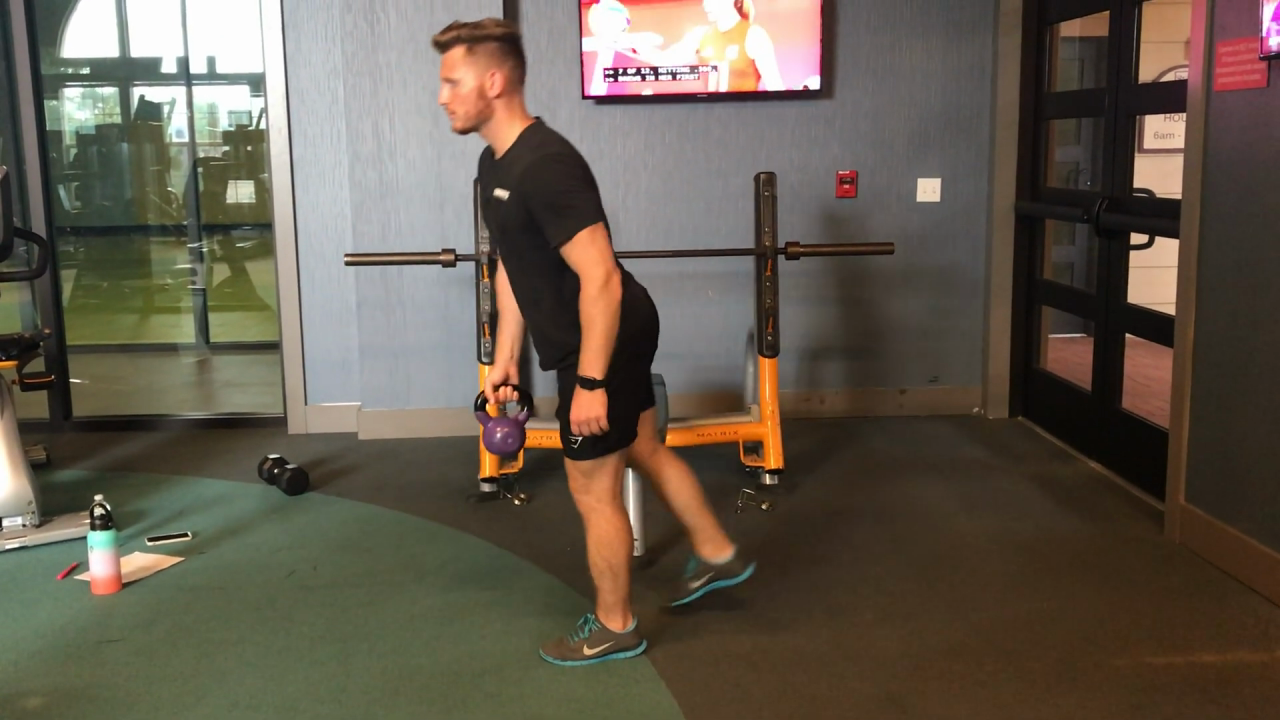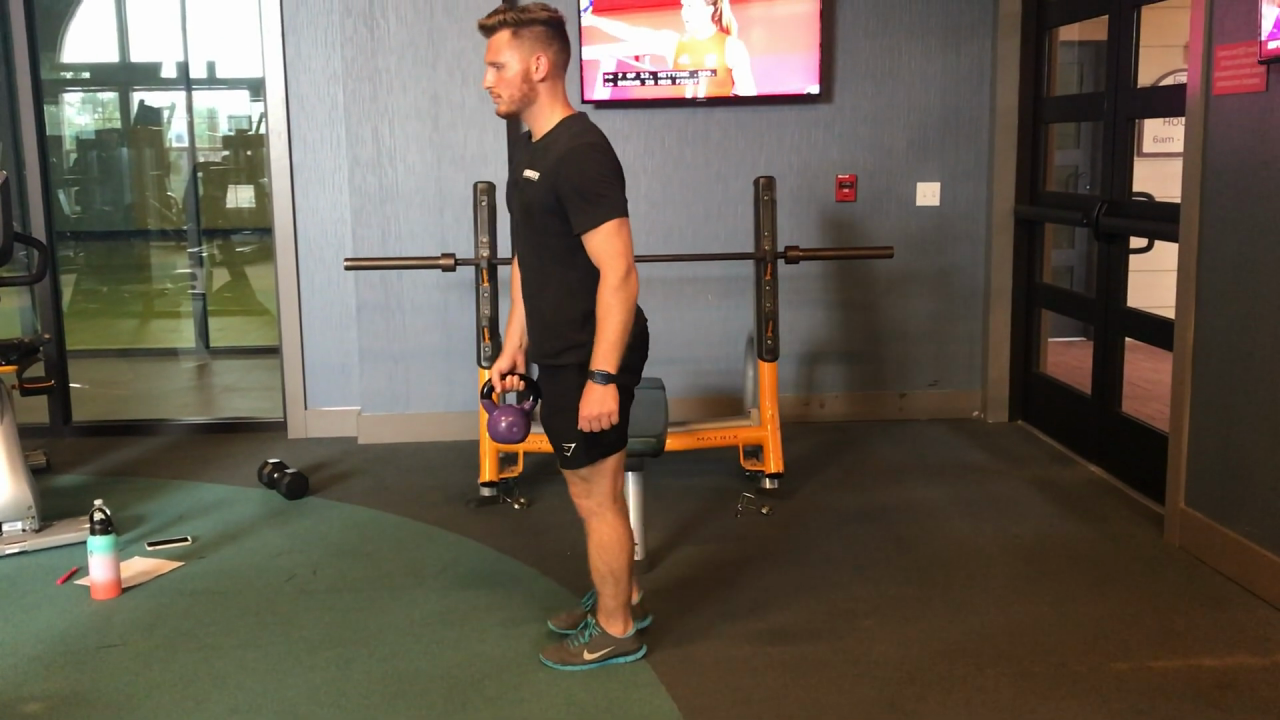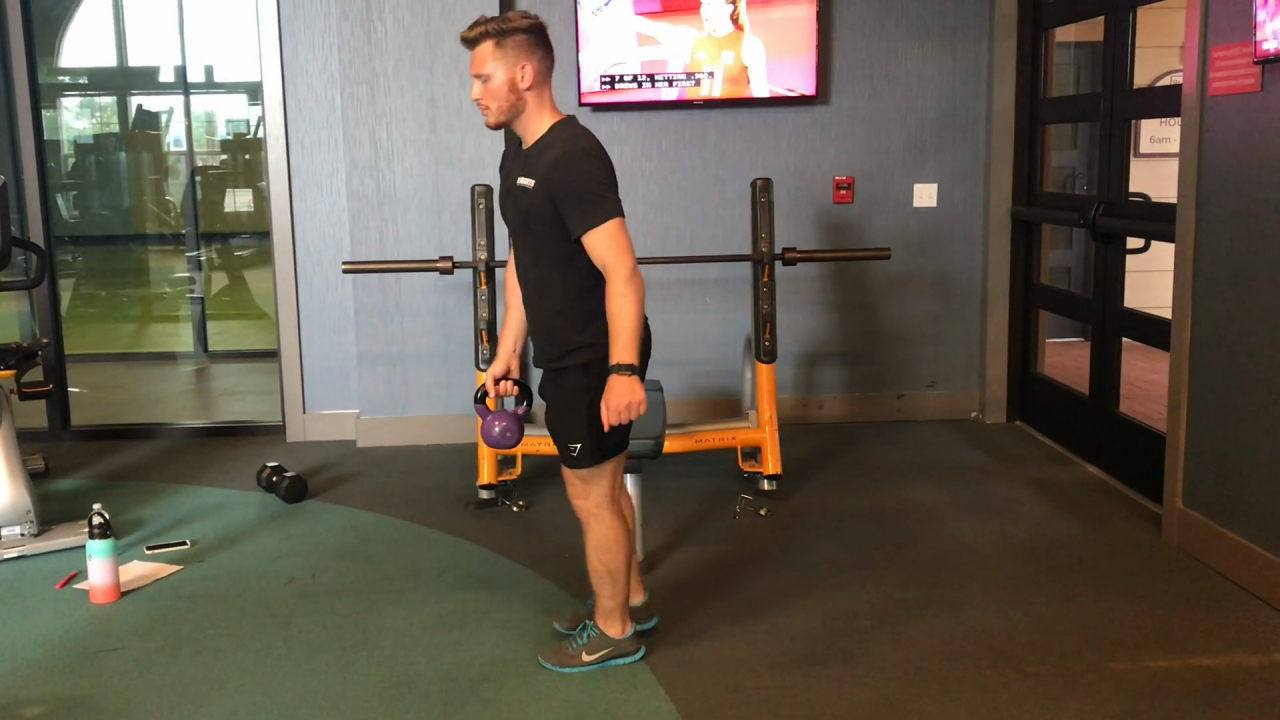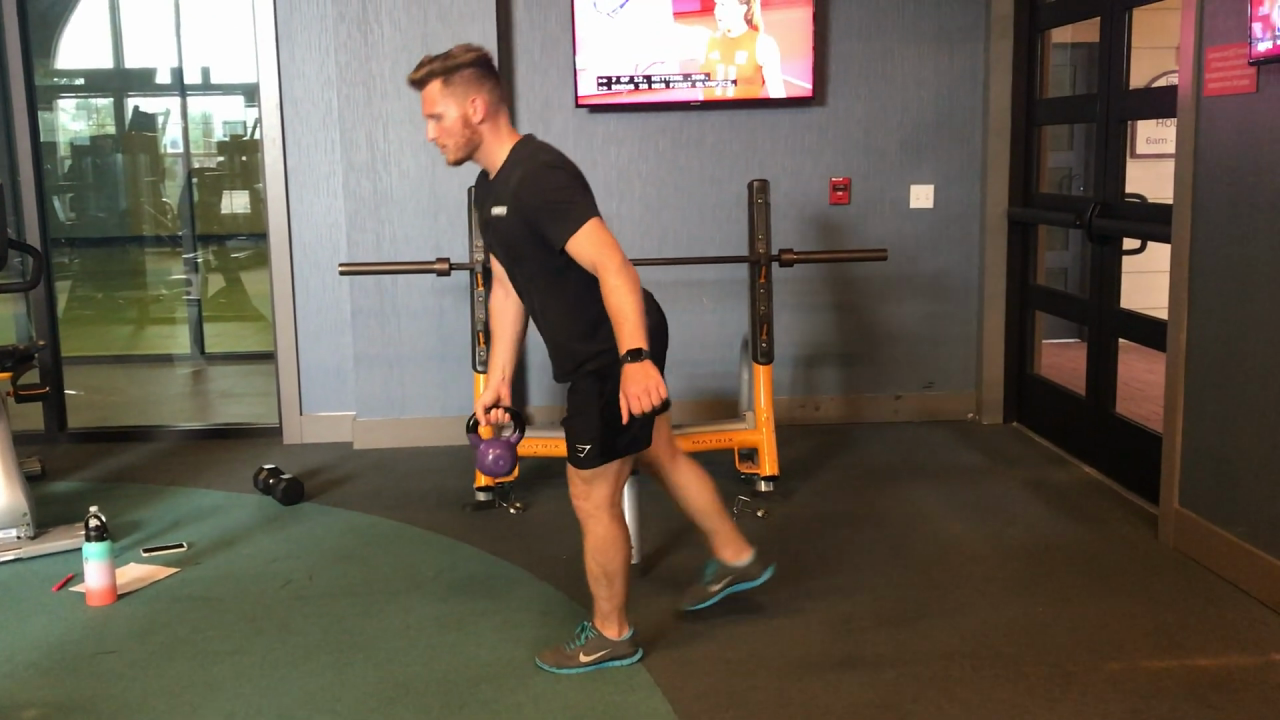
dt=0.4s
person 1, frame 1
left shoulder: (545, 166)
right shoulder: (496, 162)
left elbow: (600, 279)
right elbow: (512, 268)
left wrist: (591, 383)
right wrist: (505, 359)
left hip: (602, 345)
right hip: (590, 342)
left knee: (593, 490)
right knee: (644, 450)
left ankle: (614, 628)
right ankle: (717, 555)
person 1, frame 2
left shoulder: (581, 154)
right shoulder: (531, 149)
left elbow: (618, 273)
left wrist: (603, 377)
right wrist: (514, 345)
left hip: (590, 358)
right hip: (561, 353)
left knee: (595, 496)
right knee: (592, 487)
left ankle: (615, 633)
right ankle: (620, 599)
person 1, frame 3
left shoulder: (572, 159)
right shoulder: (518, 156)
left elbow: (621, 272)
left wrist: (624, 369)
right wrist: (507, 351)
left hip: (592, 358)
right hip: (568, 353)
left knee: (591, 496)
right knee: (601, 482)
left ankle: (613, 633)
right ankle: (628, 596)
person 1, frame 4
left shoulder: (537, 178)
right shoulder: (490, 188)
left elbow: (614, 269)
right elbow: (507, 288)
left wrist: (635, 358)
right wrist: (498, 381)
left hip: (613, 357)
right hip: (608, 349)
left knee: (592, 497)
right knee: (661, 454)
left ankle: (610, 636)
right ankle: (734, 558)
